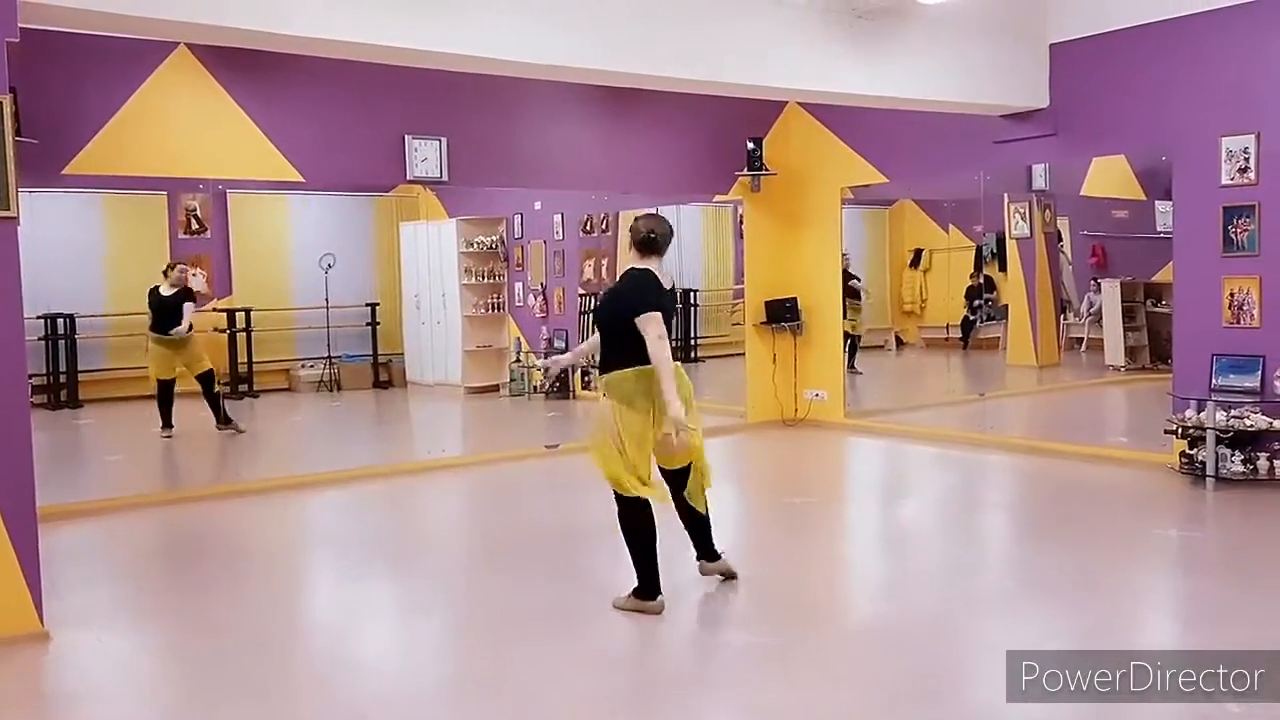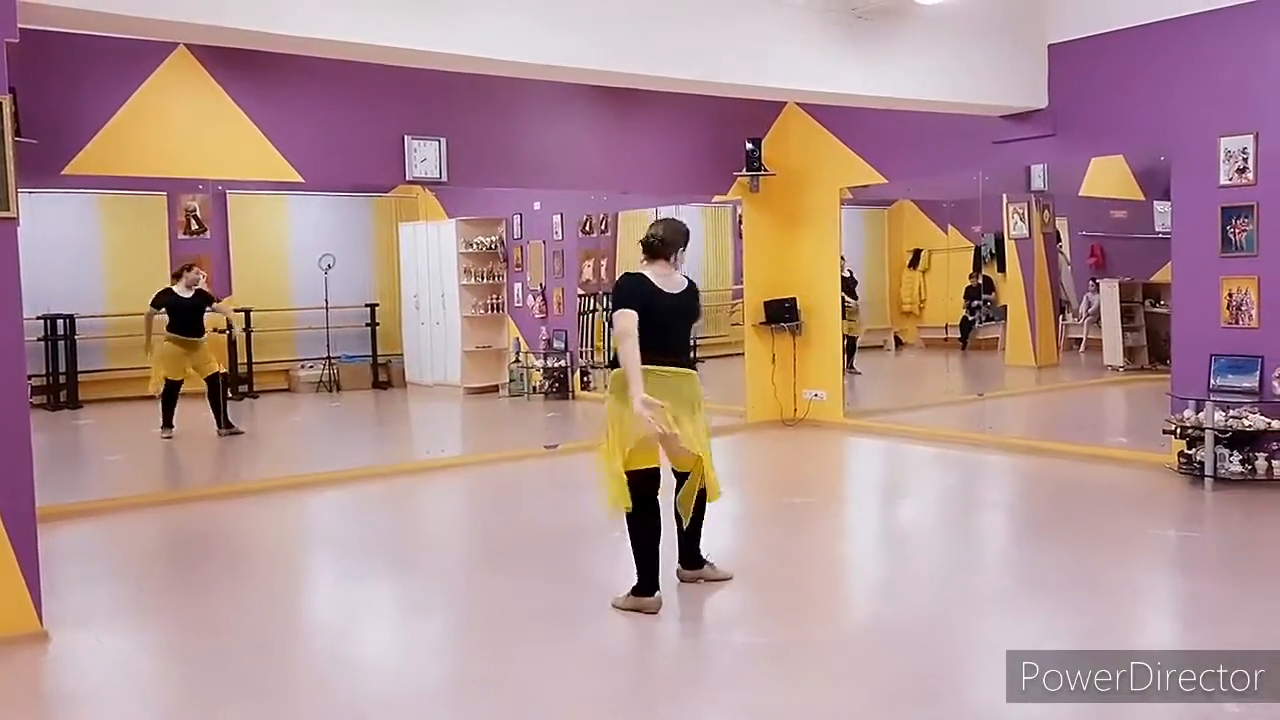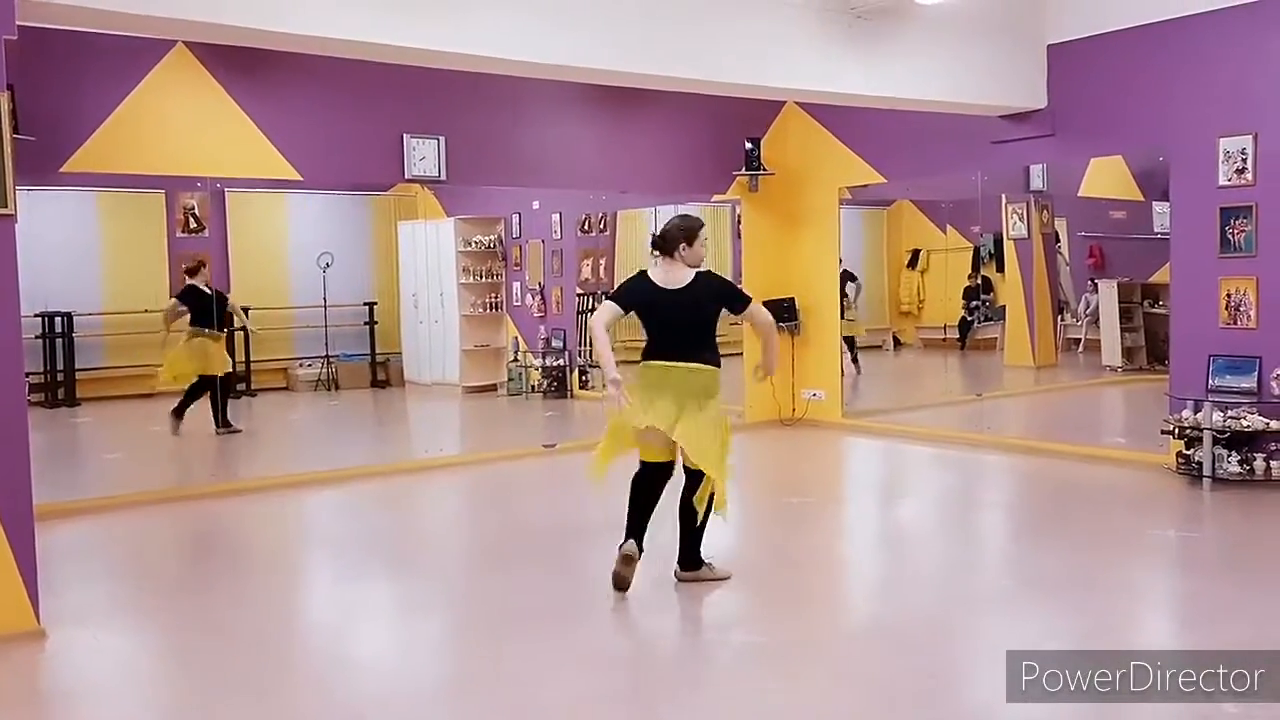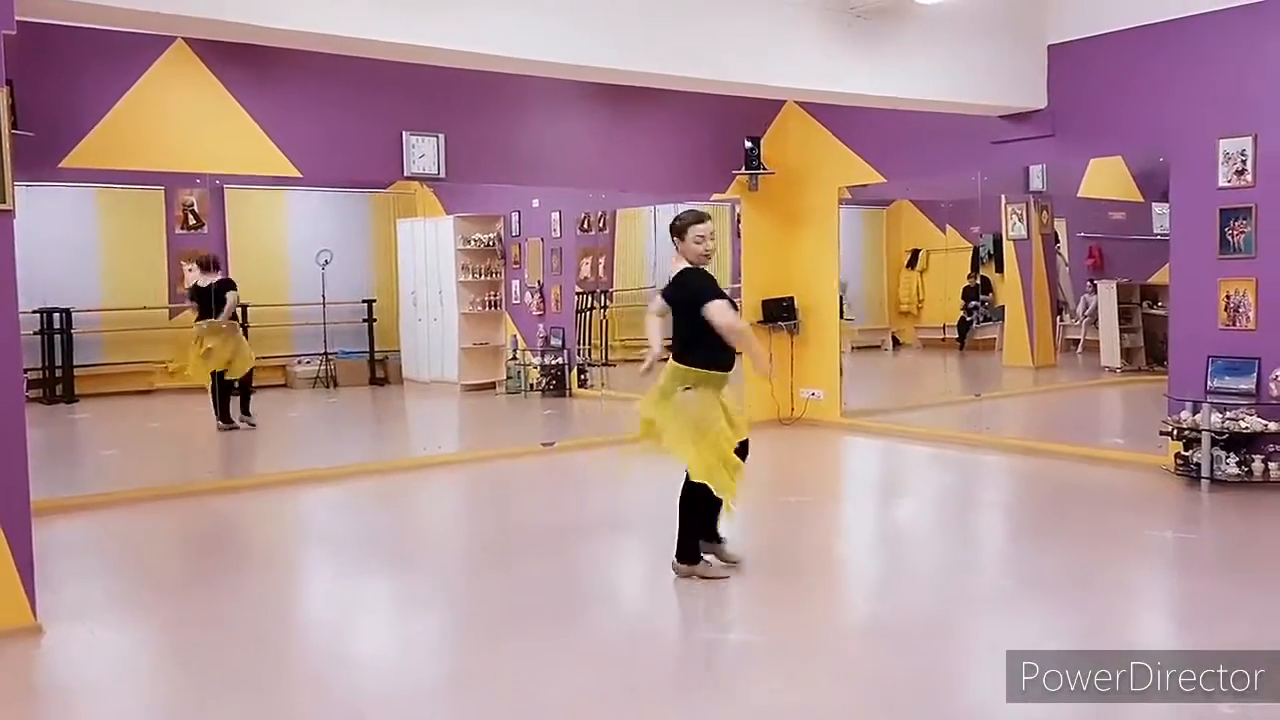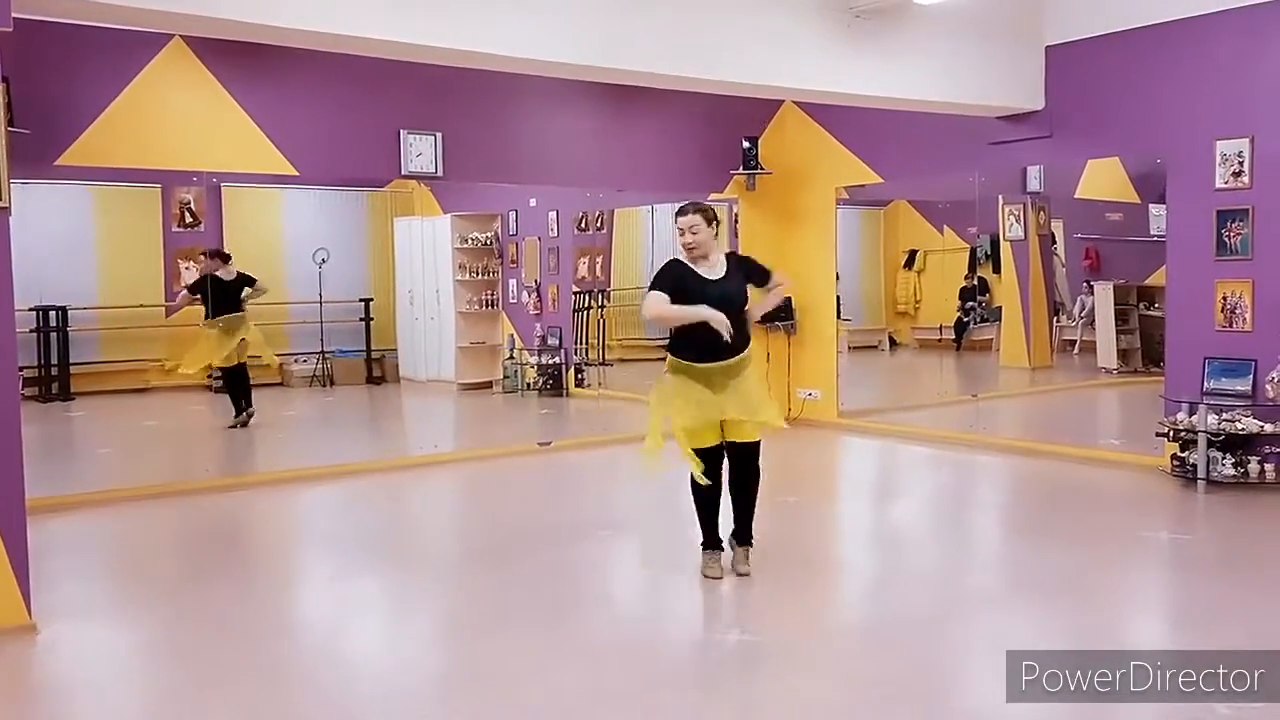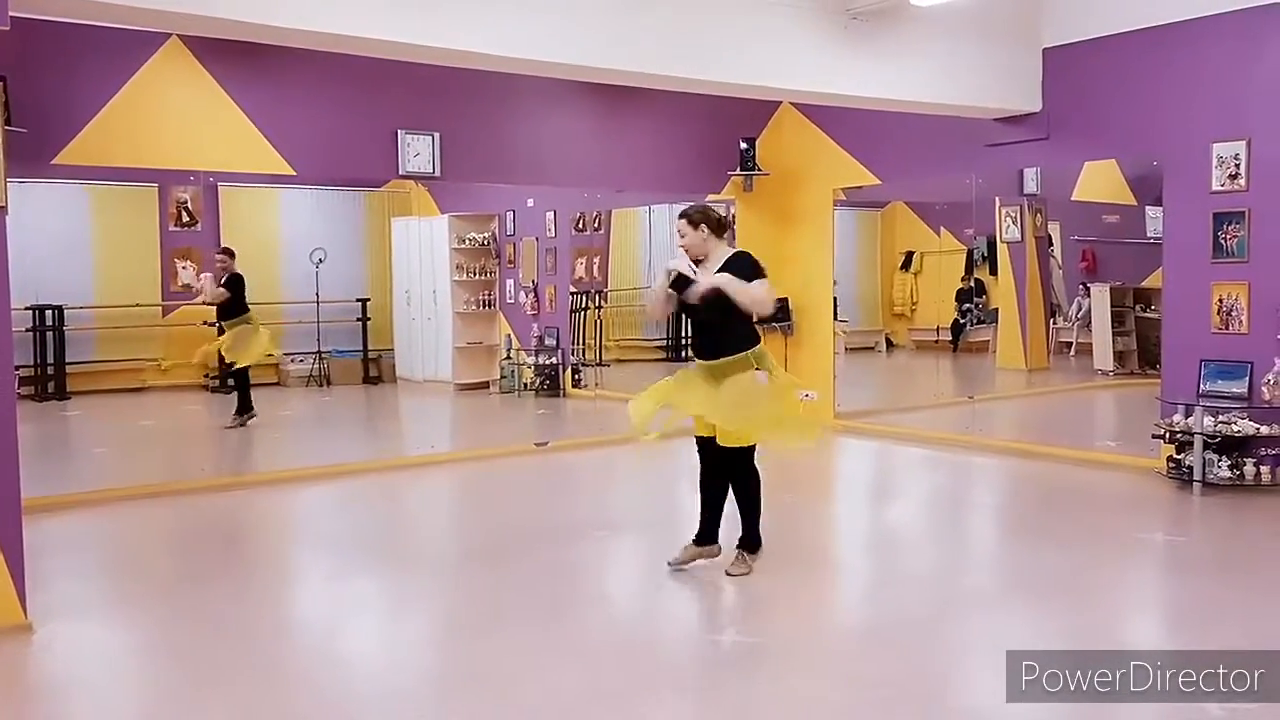
dt=0.2s
person 1, frame 1
left shoulder: (635, 281)
right shoulder: (661, 283)
left elbow: (657, 339)
left wrist: (670, 400)
right wrist: (571, 356)
left hip: (629, 394)
right hip: (663, 389)
left knee: (631, 493)
right knee: (683, 476)
left ankle: (647, 592)
right ankle: (710, 556)
person 1, frame 2
left shoulder: (629, 285)
right shoulder: (689, 290)
left elbow: (626, 334)
left wrist: (636, 391)
left hip: (636, 396)
right hip: (683, 389)
left knee: (640, 488)
right knee: (693, 478)
left ankle: (646, 589)
right ankle: (691, 562)
person 1, frame 3
left shoulder: (640, 283)
right shoulder: (710, 284)
left elbow: (598, 323)
right elbow: (764, 321)
left wrist: (611, 372)
right wrist: (769, 360)
left hip: (652, 385)
right hip: (697, 389)
left knee: (653, 471)
right knee: (701, 474)
left ankle: (631, 543)
right ankle: (689, 563)
person 1, frame 4
left shoulder: (685, 277)
right shoulder: (696, 281)
left elbow: (655, 312)
right elbow: (728, 324)
left wrist: (656, 348)
right wrist: (760, 361)
left hip: (695, 382)
right hip: (693, 386)
left knee: (733, 453)
right knee: (707, 468)
left ankle: (707, 537)
right ankle: (688, 557)
person 1, frame 5
left shoulder: (738, 263)
right shoulder: (673, 272)
left elbow: (781, 285)
right elbow: (652, 312)
left wrist: (758, 309)
right wrist: (702, 312)
left hip: (738, 374)
right hip: (690, 378)
left knee: (746, 457)
right knee: (708, 464)
left ankle: (742, 540)
right ankle: (710, 546)
person 1, frame 6
left shoulder: (741, 263)
right shoulder: (687, 269)
left elbow: (763, 307)
right elbow: (657, 313)
left wrist: (720, 281)
right wrist: (671, 277)
left hip: (742, 372)
right hip: (706, 374)
left knee: (737, 460)
right knee: (709, 457)
left ankle: (750, 546)
right ankle: (705, 540)
person 2, frame 1
left shoulder: (186, 292)
right shoulder: (154, 292)
left elbow: (189, 310)
left wrist: (184, 326)
right wrist: (149, 342)
left hip: (186, 342)
right hip: (161, 344)
left knee: (208, 379)
right knee: (165, 386)
left ankle: (223, 421)
right ankle: (166, 425)
person 2, frame 2
left shoulder: (202, 294)
right shoulder: (167, 294)
left elbow: (222, 308)
right elbow: (149, 315)
right wrist: (148, 341)
left hip: (198, 345)
right hip: (175, 344)
left knee: (217, 382)
right knee: (172, 386)
left ankle: (224, 424)
right ankle: (167, 425)
person 2, frame 3
left shoulder: (211, 291)
right shoulder: (190, 289)
left elbow: (231, 305)
right elbow: (169, 308)
left wrist: (246, 323)
right wrist: (167, 332)
left hip: (214, 340)
right hip: (200, 338)
left knee: (224, 380)
right knee: (207, 381)
left ankle: (222, 423)
right ankle: (177, 413)
person 2, frame 4
left shoulder: (196, 286)
right shoulder: (226, 282)
left elbow: (193, 306)
right elbow: (233, 301)
right wrist: (221, 320)
left hip: (204, 332)
right hip: (226, 331)
left knee: (217, 377)
right knee: (244, 373)
left ankle: (224, 419)
right ankle: (245, 414)
person 2, frame 5
left shoulder: (206, 280)
right shoulder: (239, 276)
left elbow: (179, 302)
right elbow: (262, 289)
left wrist: (197, 299)
left hip: (219, 330)
right hip: (239, 325)
left knee: (228, 373)
right knee: (240, 369)
left ankle: (241, 413)
right ankle: (247, 408)
person 2, frame 6
left shoulder: (234, 278)
right shoulder: (226, 277)
left elbow: (214, 297)
right elbow: (212, 300)
right wrist: (207, 293)
left hip: (242, 327)
right hip: (233, 328)
left knee: (239, 370)
right knee: (238, 370)
left ankle: (243, 411)
right ankle: (246, 410)
